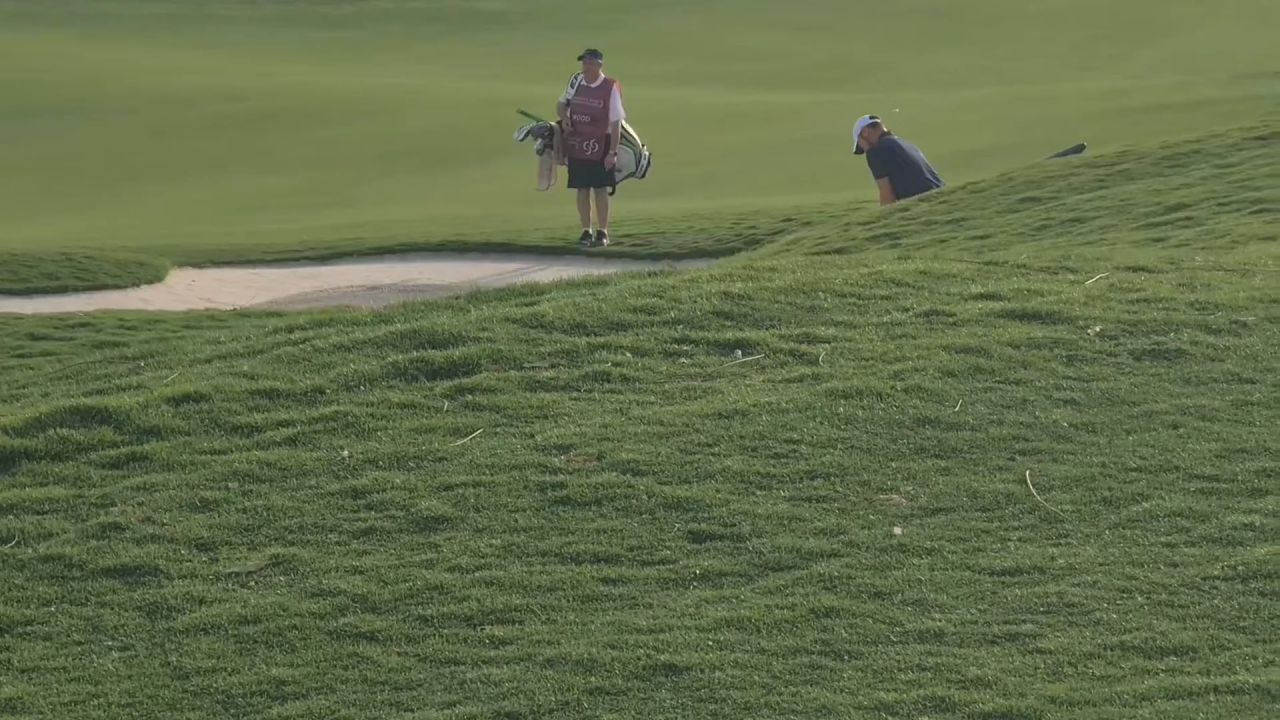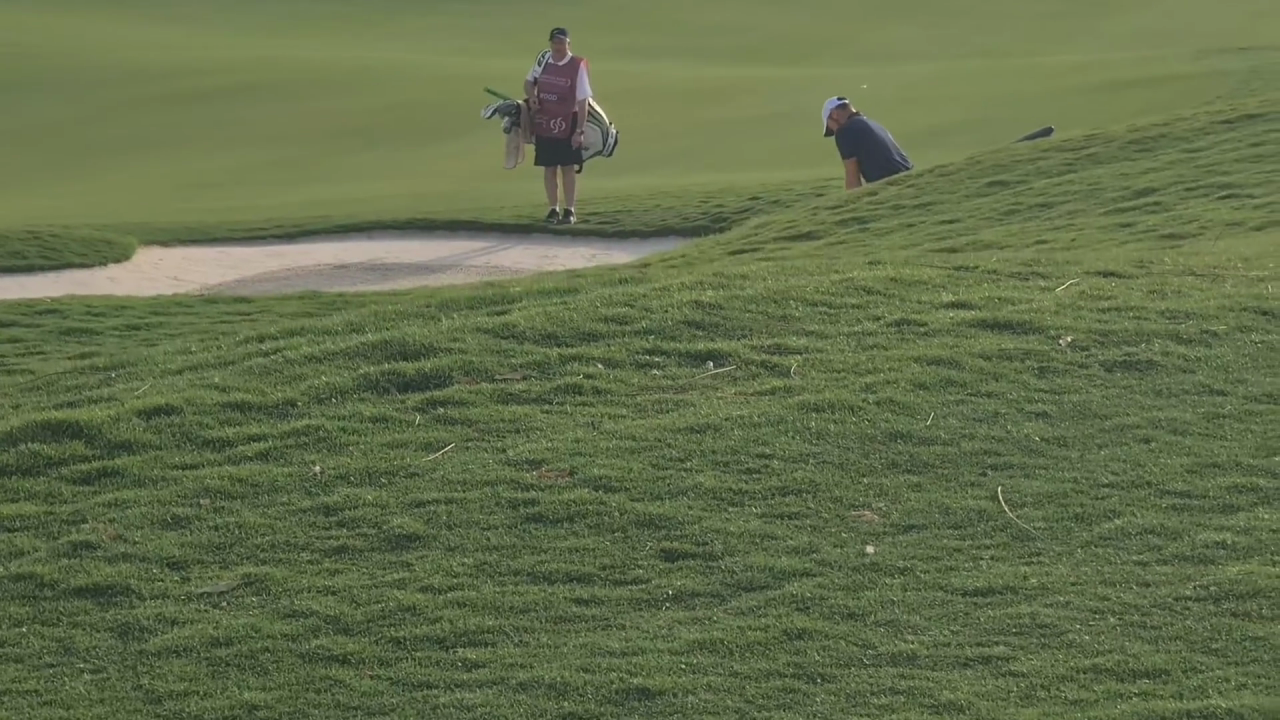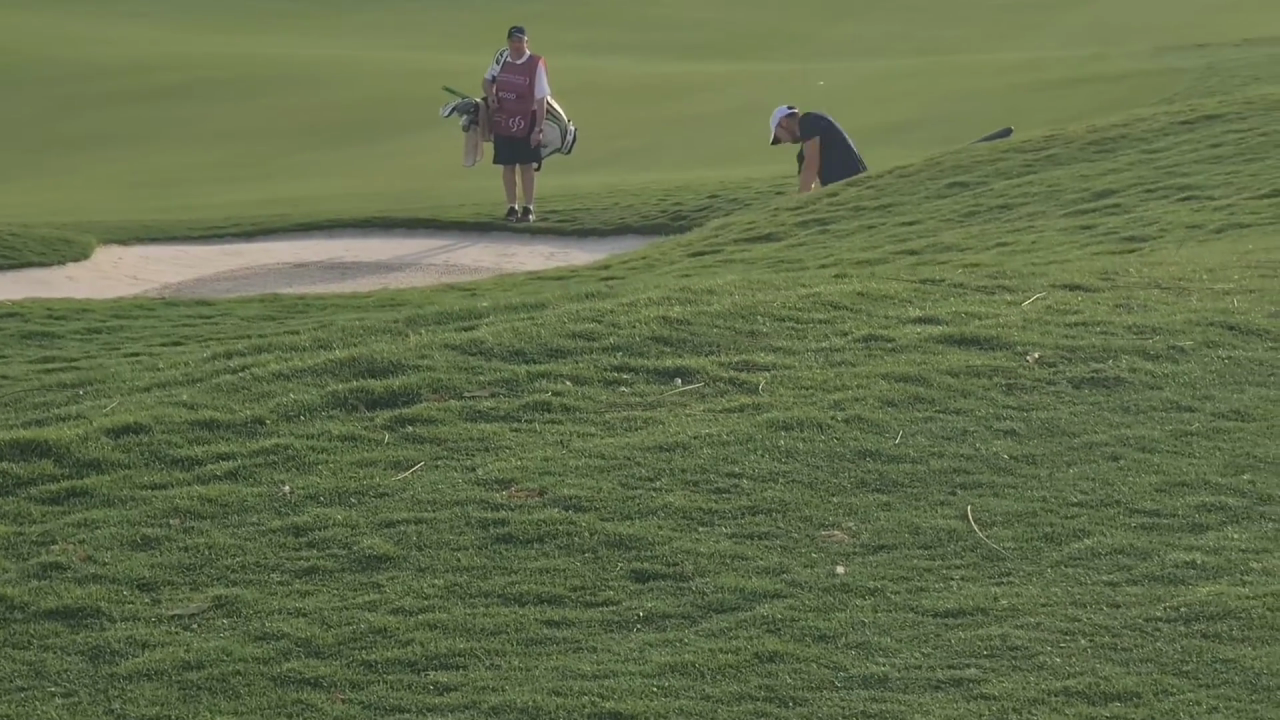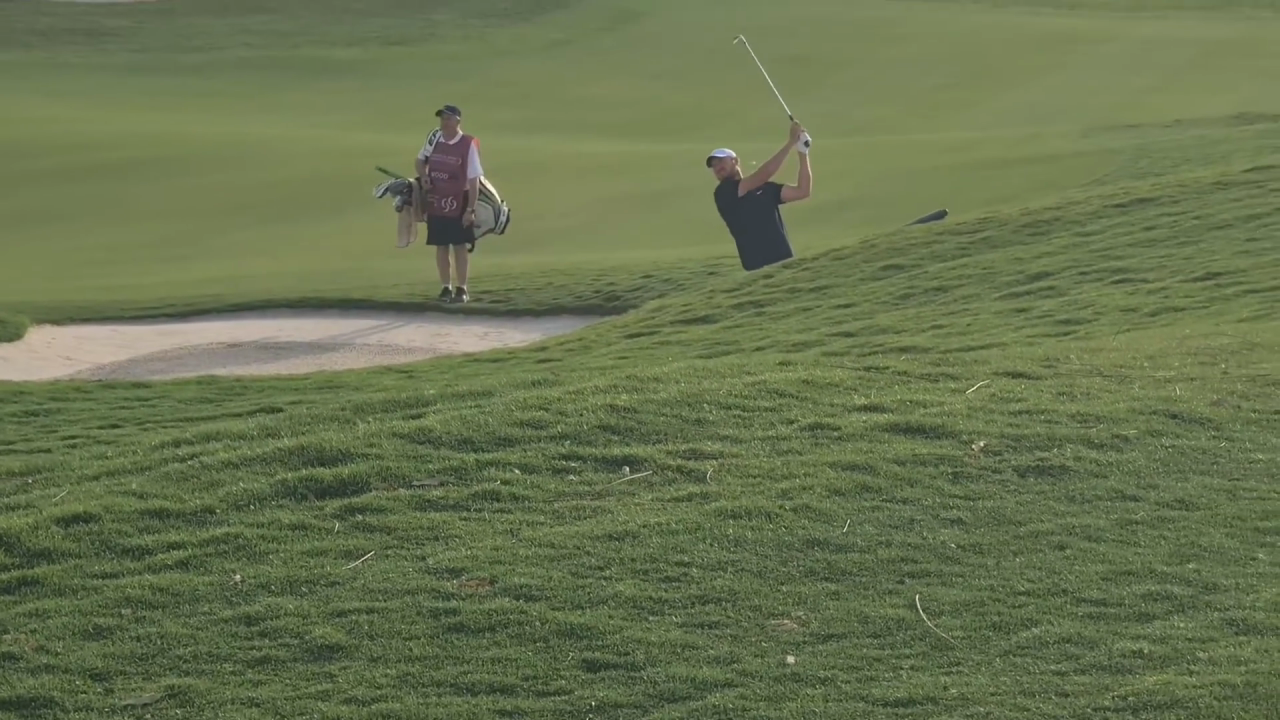
dt=1s
person 1, frame 1
left shoulder: (611, 87)
right shoulder: (576, 80)
left elbow: (616, 122)
right elbow: (562, 103)
left wrist: (613, 152)
right wrist: (564, 117)
left hip: (599, 146)
right hip: (576, 145)
left knee: (600, 190)
right knee: (582, 190)
left ankle: (603, 232)
right ankle: (586, 231)
person 1, frame 2
left shoulder: (578, 65)
right shoulder: (543, 59)
left elbow: (582, 100)
right elbow: (529, 81)
left wrist: (579, 130)
right wrist: (531, 96)
left hip: (566, 124)
right hip: (543, 123)
left knee: (568, 168)
right knee: (549, 168)
left ankle: (570, 210)
right ankle: (553, 209)
person 1, frame 3
left shoulder: (536, 64)
right shoulder: (501, 57)
left elbow: (541, 98)
right elbow: (487, 80)
left wrist: (538, 129)
right wrist: (490, 95)
left hip: (525, 122)
right hip: (502, 121)
left knee: (526, 166)
right knee: (507, 166)
left ankle: (529, 208)
right ankle: (512, 207)
person 1, frame 4
left shoulder: (469, 144)
right shoulder: (434, 138)
left elbow: (474, 179)
right elbow: (420, 160)
left wrist: (470, 209)
right wrist: (423, 176)
left hip: (457, 203)
right hip: (435, 202)
left knee: (460, 247)
right knee: (441, 246)
left ankle: (462, 289)
right ankle: (446, 287)
